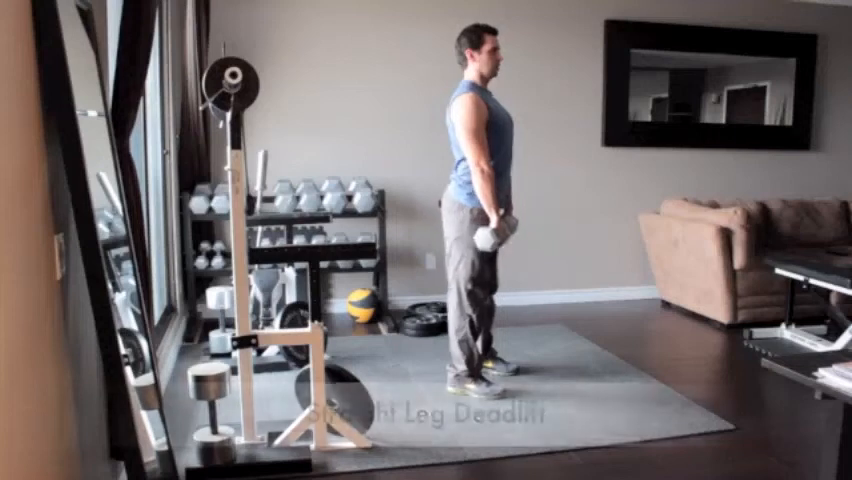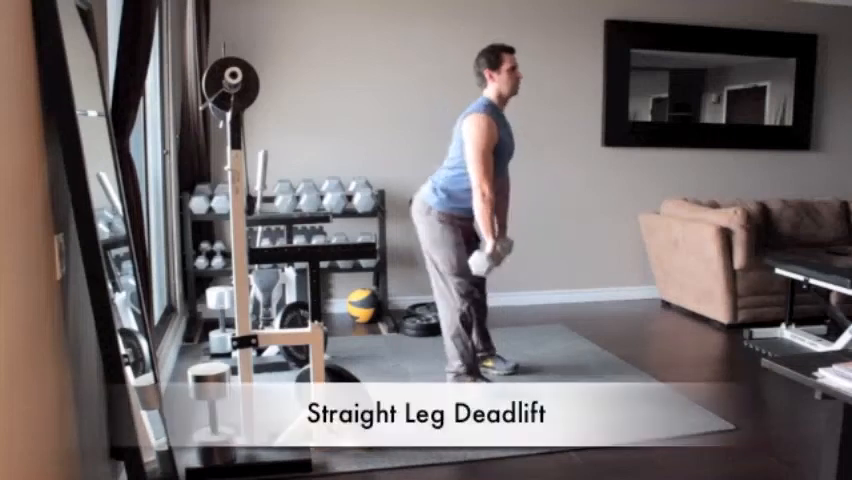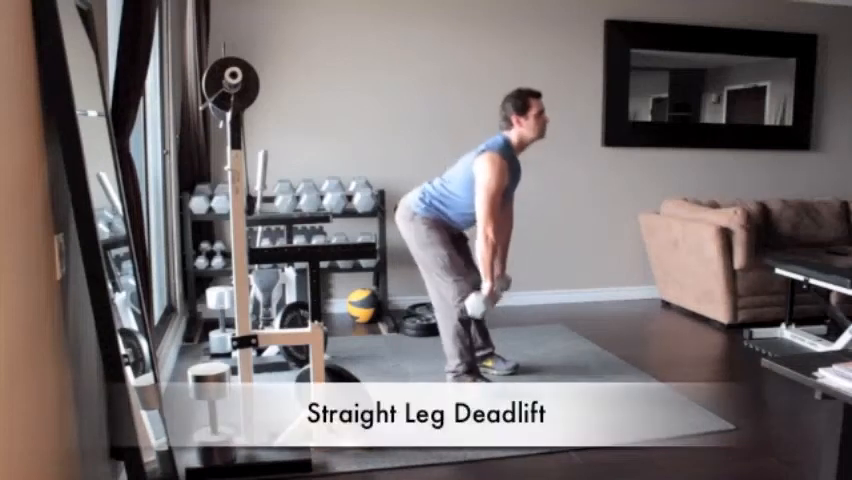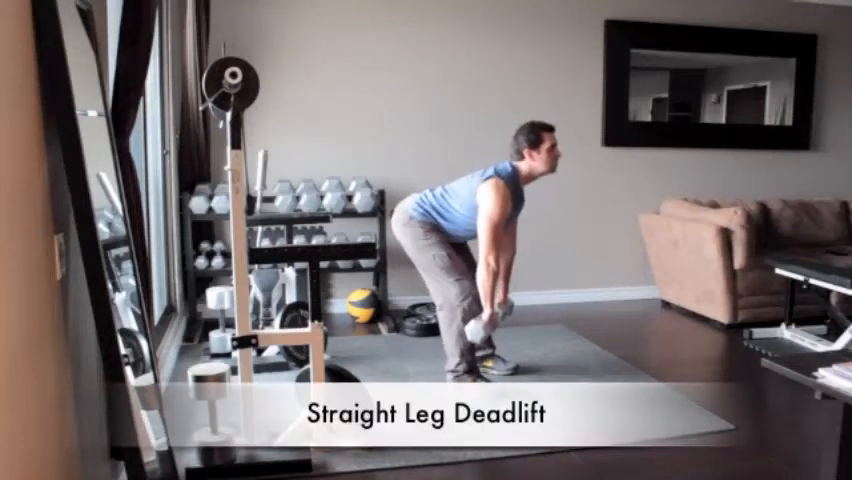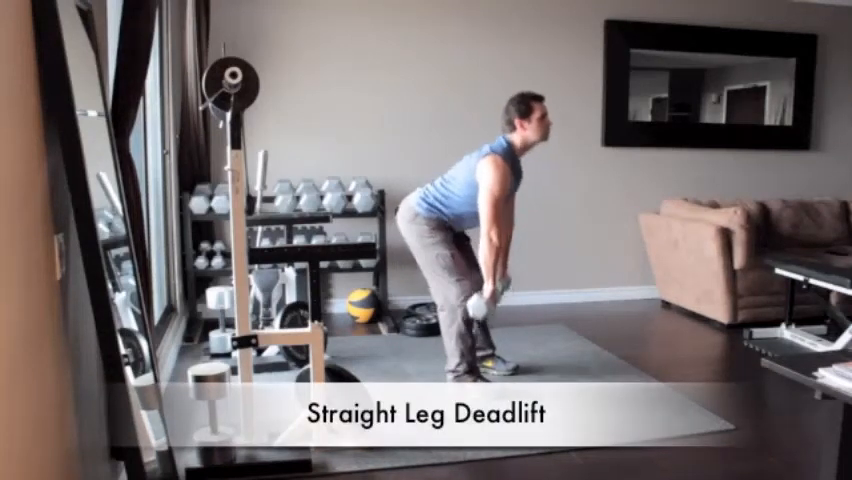
dt=0.4s
person 1, frame 1
left shoulder: (485, 97)
right shoulder: (468, 100)
left elbow: (501, 161)
right elbow: (480, 167)
left wrist: (507, 208)
right wrist: (494, 215)
left hip: (481, 207)
right hip: (468, 208)
left knee: (485, 288)
right knee: (467, 290)
left ankle: (483, 355)
right ankle: (462, 375)
person 1, frame 2
left shoulder: (498, 118)
right shoulder: (481, 120)
left elbow: (500, 180)
right elbow: (482, 189)
left wrist: (502, 232)
right wrist: (489, 241)
left hip: (458, 214)
right hip: (436, 212)
left knee: (475, 285)
right knee: (456, 291)
left ankle: (483, 354)
right ankle: (461, 374)
person 1, frame 3
left shoulder: (510, 158)
right shoulder: (495, 161)
left elbow: (504, 218)
right elbow: (486, 231)
left wrist: (499, 269)
right wrist: (489, 281)
left hip: (443, 220)
right hip: (419, 217)
left knee: (472, 286)
right knee: (456, 292)
left ankle: (482, 354)
right ankle: (461, 374)
person 1, frame 4
left shoulder: (515, 185)
right shoulder: (498, 190)
left elbow: (507, 245)
right elbow: (488, 260)
left wrist: (502, 293)
right wrist: (488, 309)
left hip: (438, 224)
right hip: (415, 222)
left knee: (474, 286)
right knee: (459, 293)
left ankle: (483, 355)
right ankle: (461, 375)
person 1, frame 5
left shoulder: (512, 158)
right shoulder: (497, 164)
left elbow: (505, 220)
right elbow: (490, 233)
left wrist: (501, 270)
right wrist: (490, 282)
left hip: (444, 220)
right hip: (422, 218)
left knee: (475, 288)
right knee: (459, 293)
left ankle: (482, 355)
right ankle: (462, 375)
